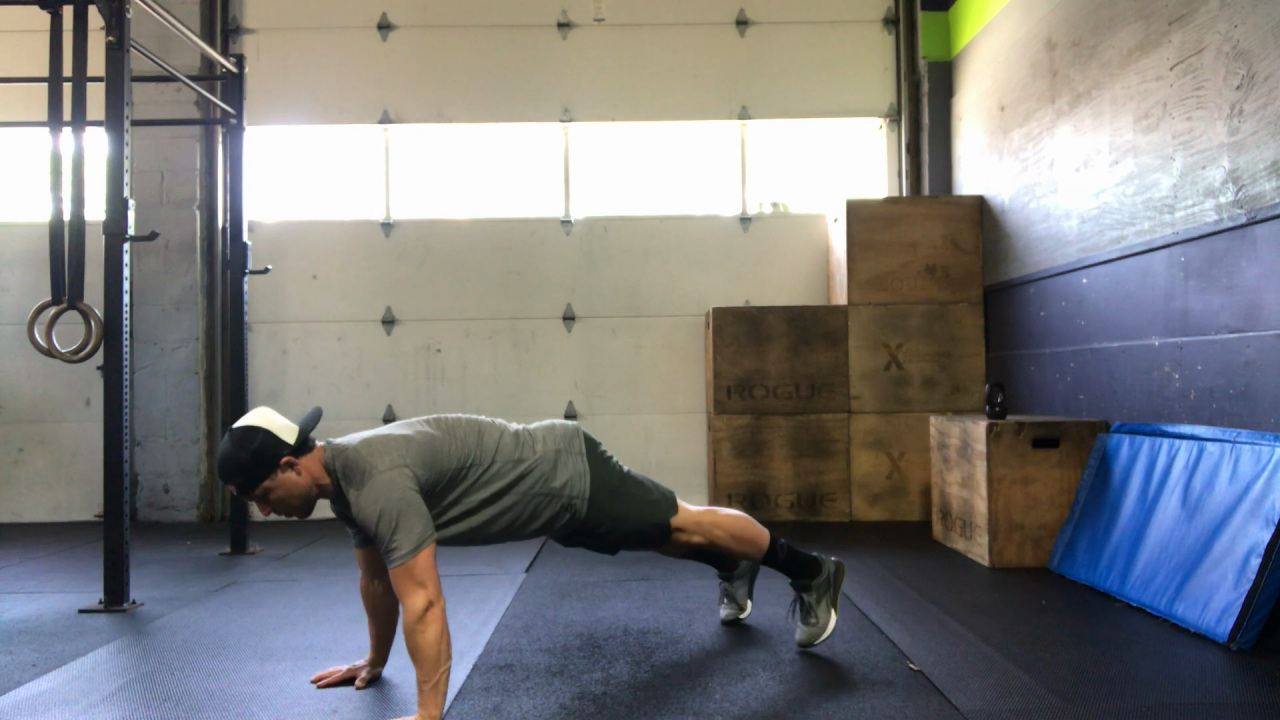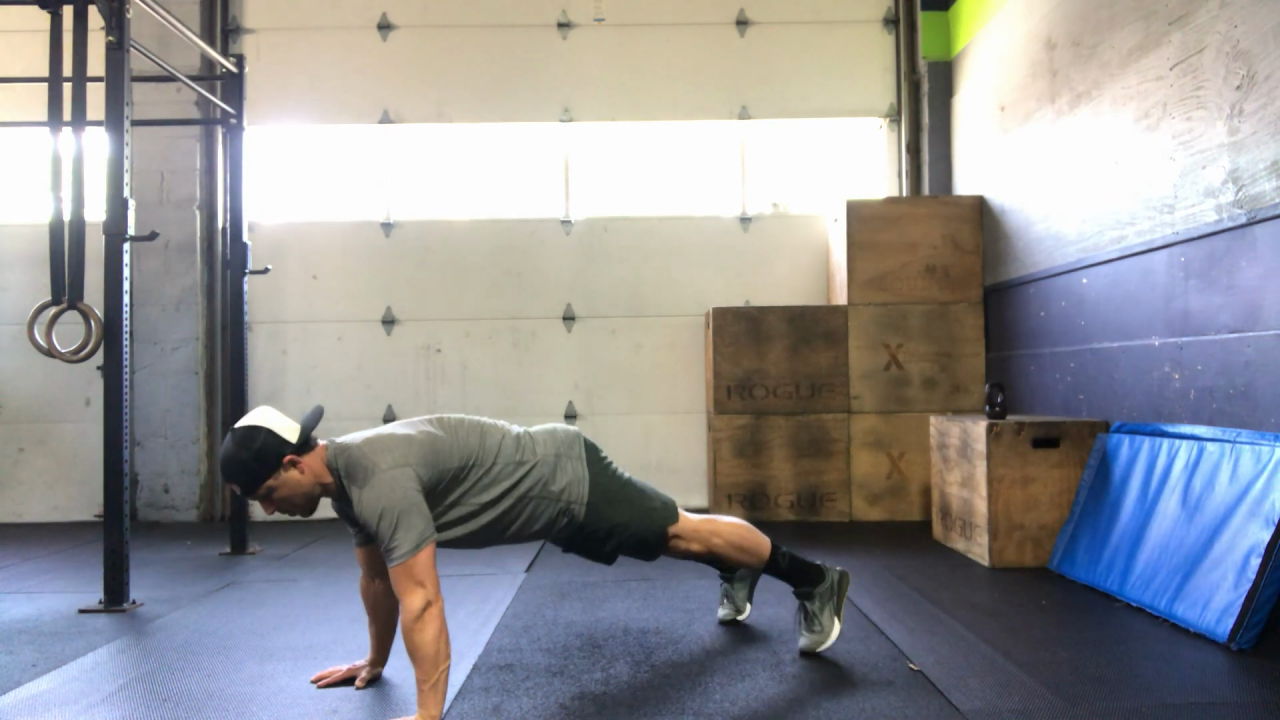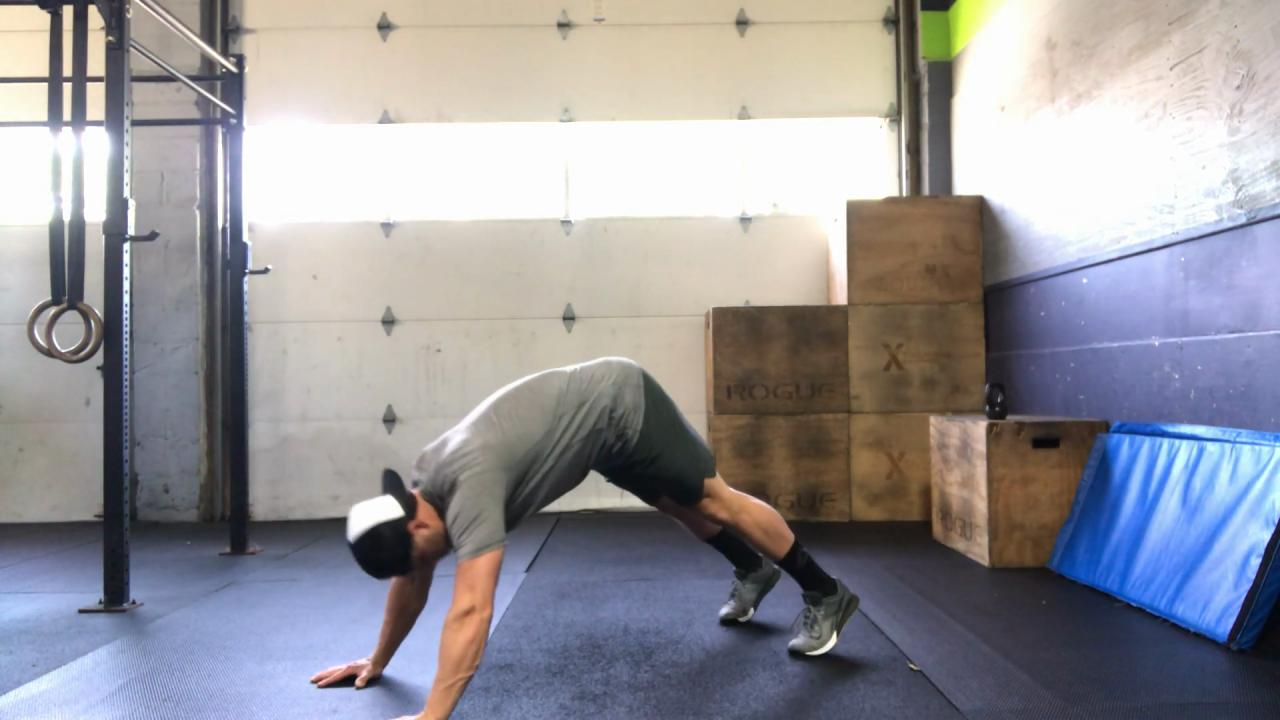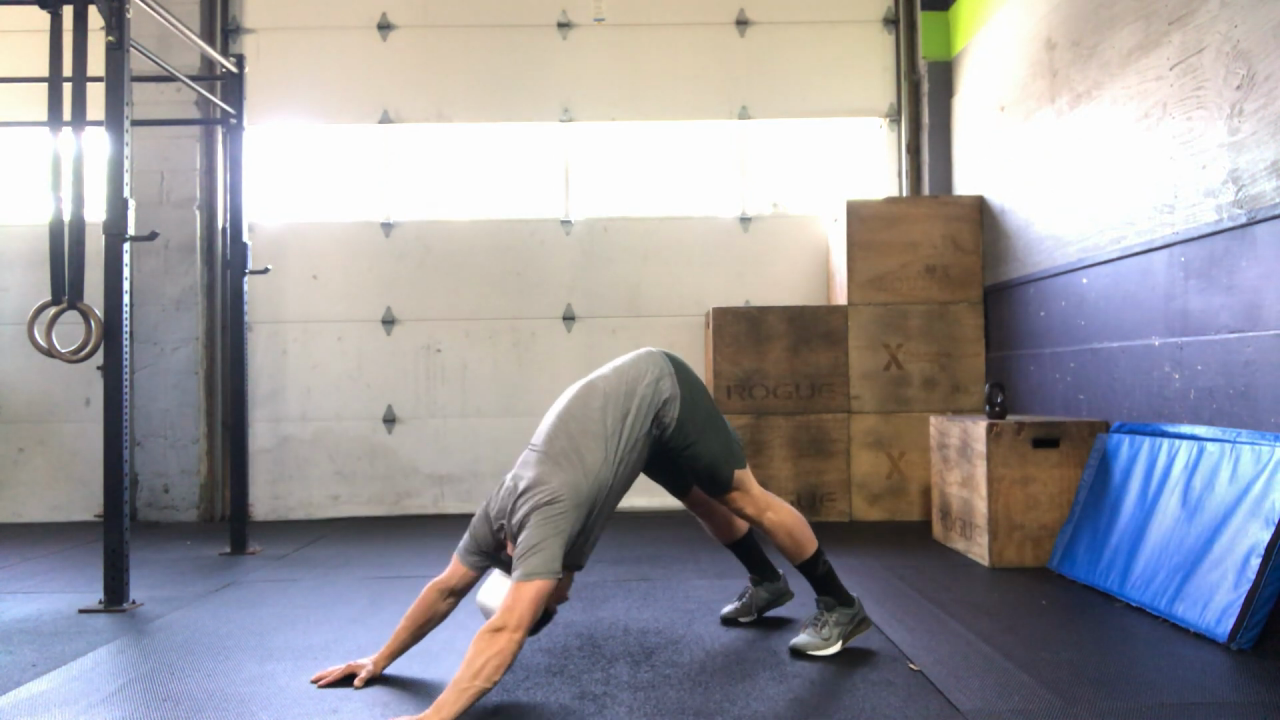
dt=1s
person 1, frame 1
left shoulder: (377, 483)
right shoulder: (344, 478)
left elbow: (423, 602)
right elbow: (376, 577)
right wrist: (374, 660)
left hip: (566, 477)
right hip: (552, 485)
left knee: (682, 524)
right knee: (661, 533)
left ankle: (812, 575)
right ankle: (735, 575)
person 1, frame 2
left shoulder: (378, 480)
right shoulder: (346, 478)
left elbow: (421, 602)
right elbow: (376, 577)
right wrist: (374, 660)
left hip: (565, 483)
right hip: (551, 487)
left knee: (682, 532)
right knee: (664, 534)
left ankle: (816, 583)
right ankle: (737, 576)
person 1, frame 3
left shoulder: (469, 486)
right shoulder: (426, 482)
left elbow: (471, 609)
right elbow: (414, 584)
right wrist: (376, 661)
left hip: (622, 404)
right hip: (603, 417)
left knee: (714, 500)
right knee: (678, 505)
left ankle: (826, 595)
right ankle: (753, 572)
person 1, frame 4
left shoulder: (544, 519)
right shoulder: (500, 513)
left elbow: (505, 630)
right elbow: (445, 588)
right wrist: (378, 660)
left hip: (661, 390)
right hip: (636, 397)
left knee: (745, 498)
right knee: (703, 502)
left ankle: (839, 606)
right ankle: (767, 583)
